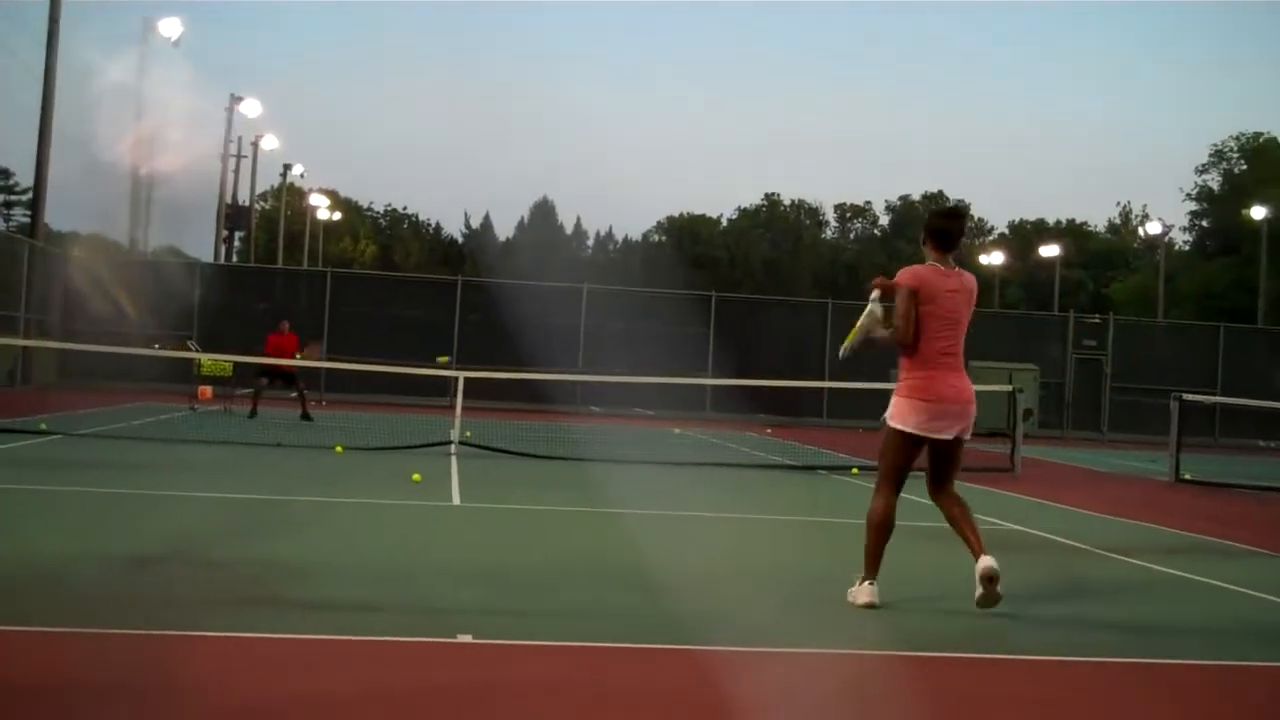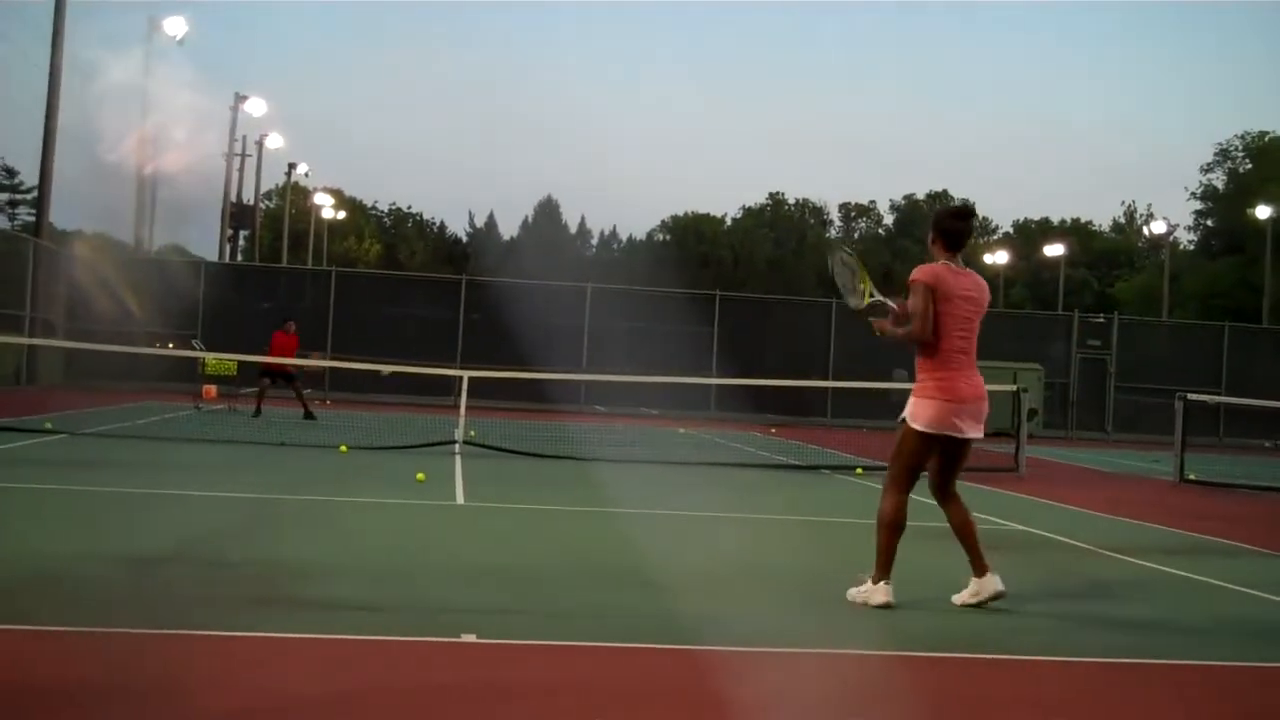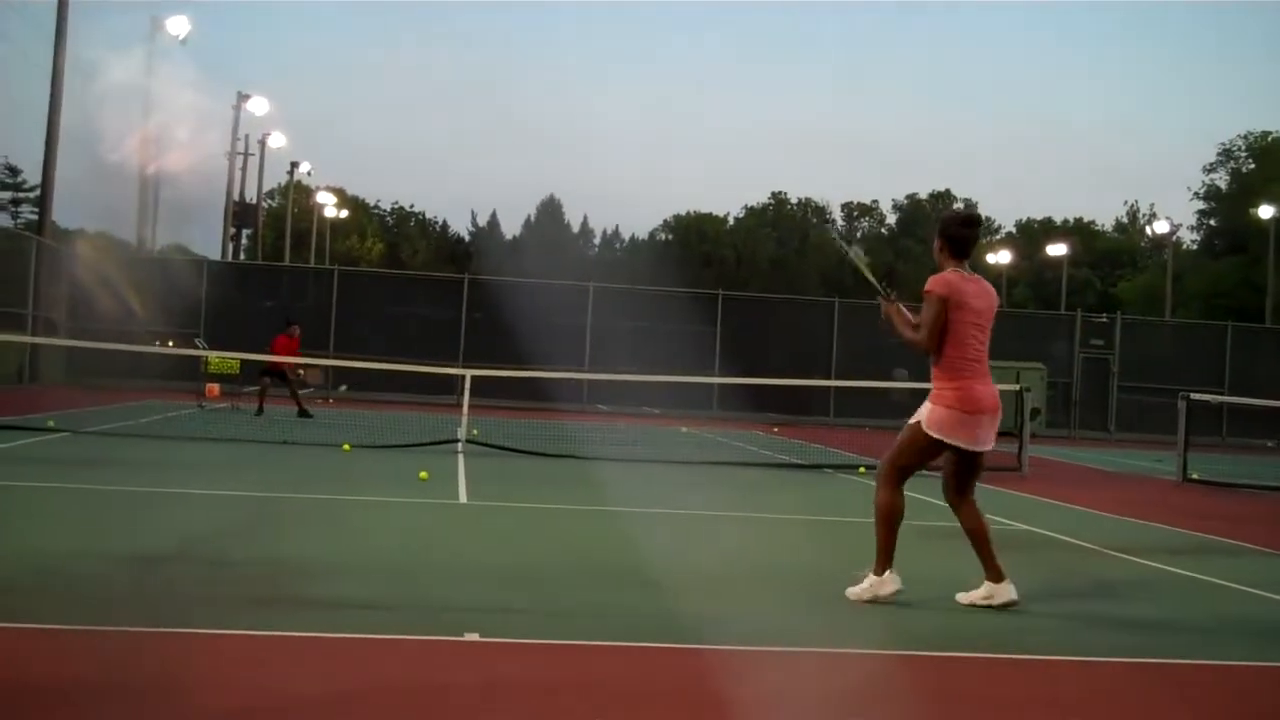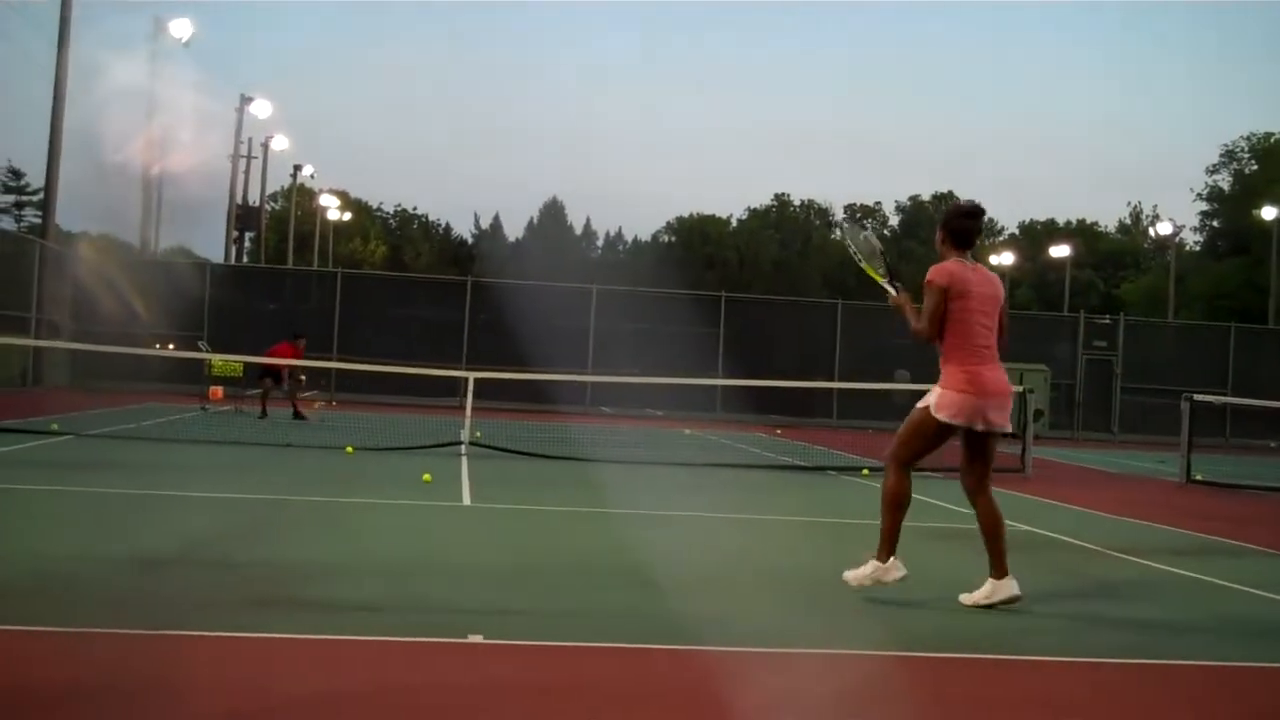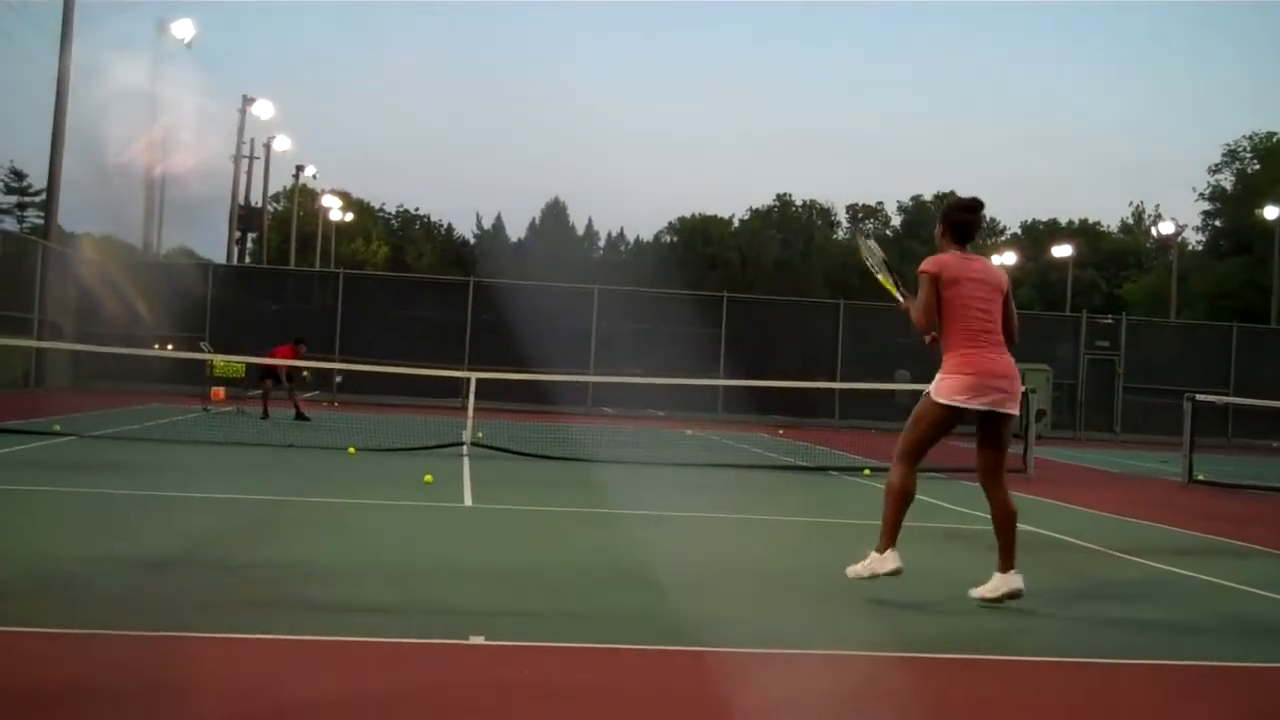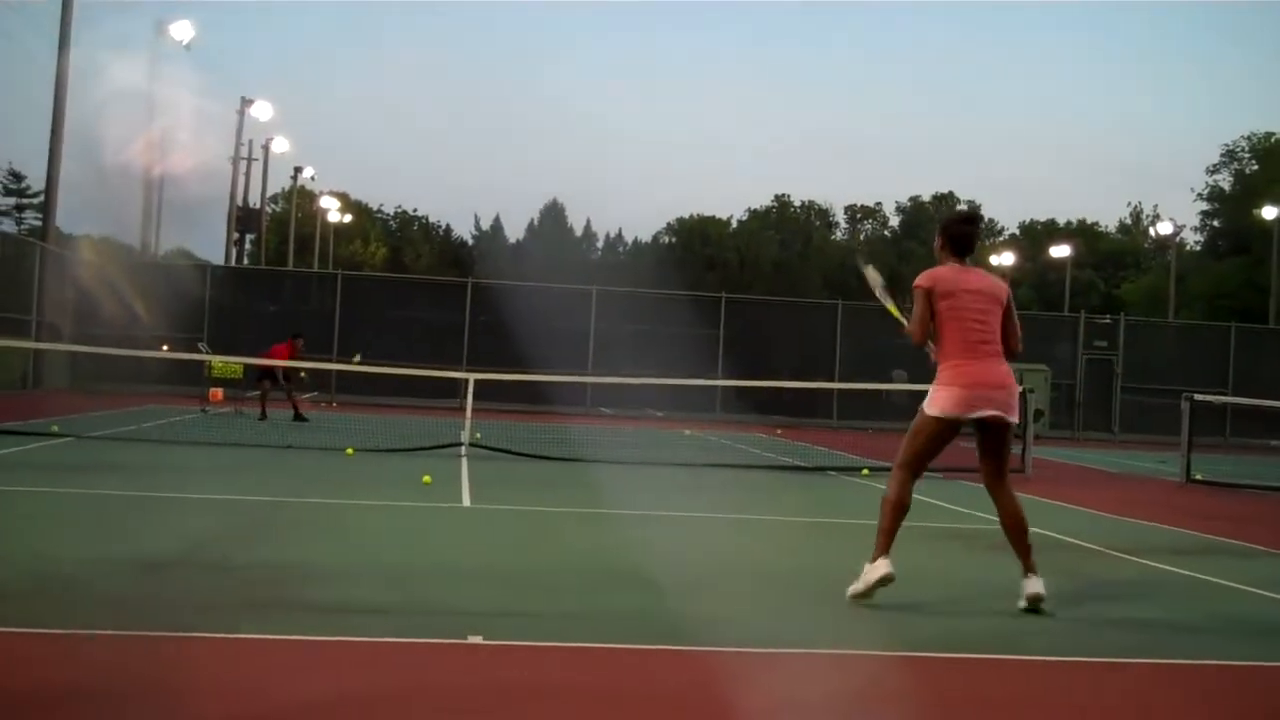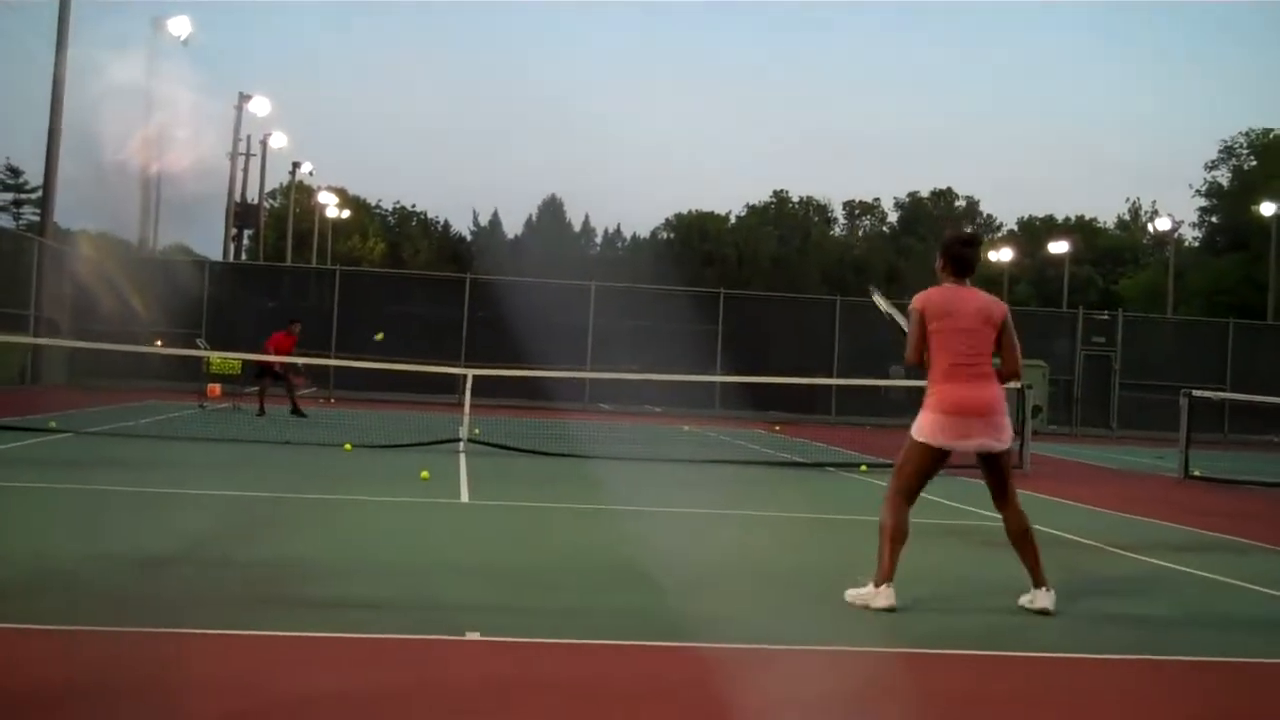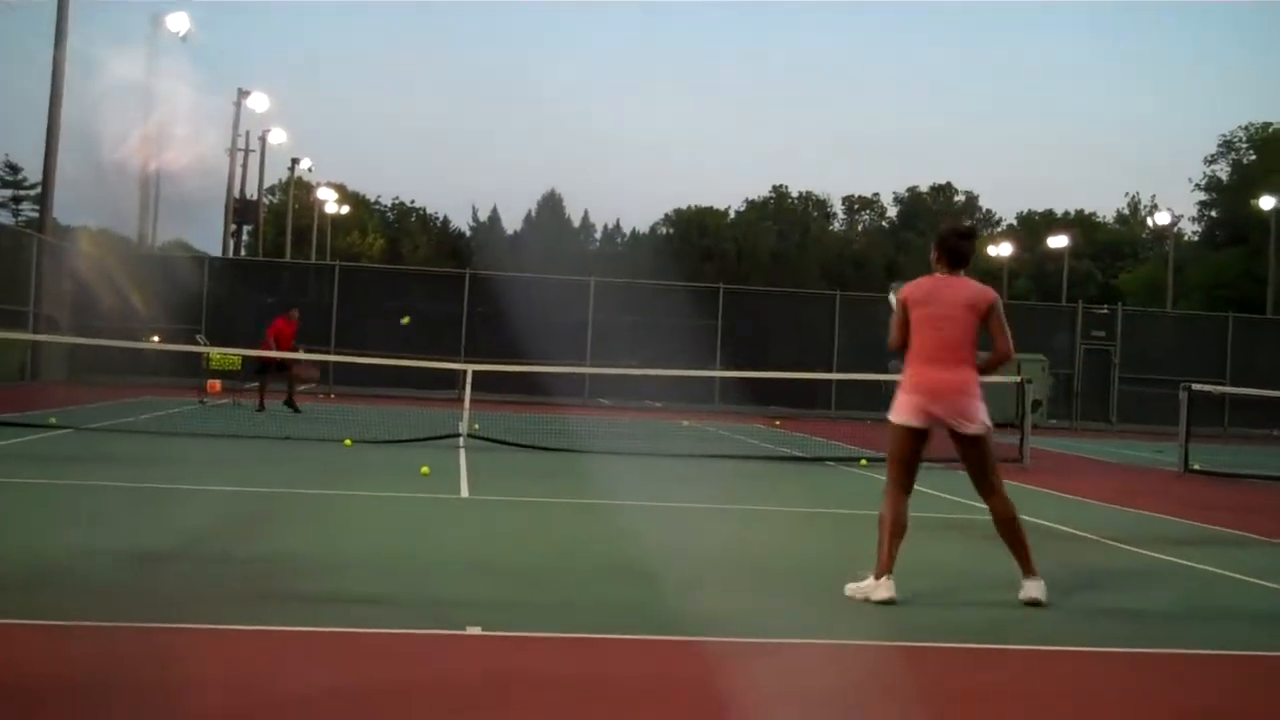
dt=0.1s
person 1, frame 1
left shoulder: (911, 275)
right shoulder: (969, 282)
left elbow: (905, 339)
left wrist: (882, 332)
left hip: (919, 397)
right hip: (958, 397)
left knee: (886, 489)
right knee: (942, 488)
left ankle: (869, 584)
right ankle: (983, 560)
person 1, frame 2
left shoulder: (926, 274)
right shoulder: (980, 286)
left elbow: (923, 336)
left wrist: (890, 327)
right wrist: (908, 314)
left hip: (936, 396)
right hip: (972, 397)
left knee: (896, 487)
right knee: (943, 489)
left ankle: (879, 584)
right ankle: (984, 577)
person 1, frame 3
left shoulder: (941, 284)
right shoulder: (987, 291)
left elbow: (927, 344)
left wrist: (899, 322)
right wrist: (918, 323)
left hip: (950, 404)
right hip: (985, 405)
left knee: (889, 476)
right knee: (959, 495)
left ankle: (883, 574)
right ankle: (998, 583)
person 1, frame 4
left shoulder: (941, 274)
right shoulder: (994, 281)
left elbow: (927, 332)
left wrist: (907, 308)
left hip: (961, 388)
right hip: (997, 389)
left knee: (897, 462)
right knee: (978, 486)
left ankle: (885, 560)
right ankle: (1001, 580)
person 1, frame 5
left shoulder: (934, 266)
right shoulder: (997, 273)
left elbow: (923, 323)
right elbow: (1011, 335)
left wrist: (914, 308)
left hip: (961, 376)
right hip: (1003, 377)
left knee: (904, 458)
right knee: (993, 480)
left ankle: (886, 551)
right ankle: (1007, 573)
person 1, frame 6
left shoulder: (929, 279)
right shoulder: (998, 285)
left elbow: (919, 338)
right elbow: (1013, 349)
left wrist: (914, 324)
left hip: (956, 387)
right hip: (1000, 386)
left knee: (903, 472)
right knee: (999, 486)
left ankle: (879, 561)
right ankle: (1031, 577)
person 1, frame 7
left shoulder: (924, 301)
right shoulder: (996, 307)
left elbow: (915, 359)
right elbow: (1013, 369)
left hip: (942, 410)
right hip: (989, 411)
left knee: (898, 498)
right knee: (1007, 504)
left ankle: (882, 586)
right ankle: (1041, 589)
person 1, frame 8
left shoulder: (911, 290)
right shoulder: (986, 295)
left elbow: (895, 344)
right elbow: (1005, 354)
left hip: (916, 392)
right hip: (962, 394)
left knee: (897, 490)
right knee: (992, 492)
left ankle: (882, 579)
right ankle: (1032, 579)
